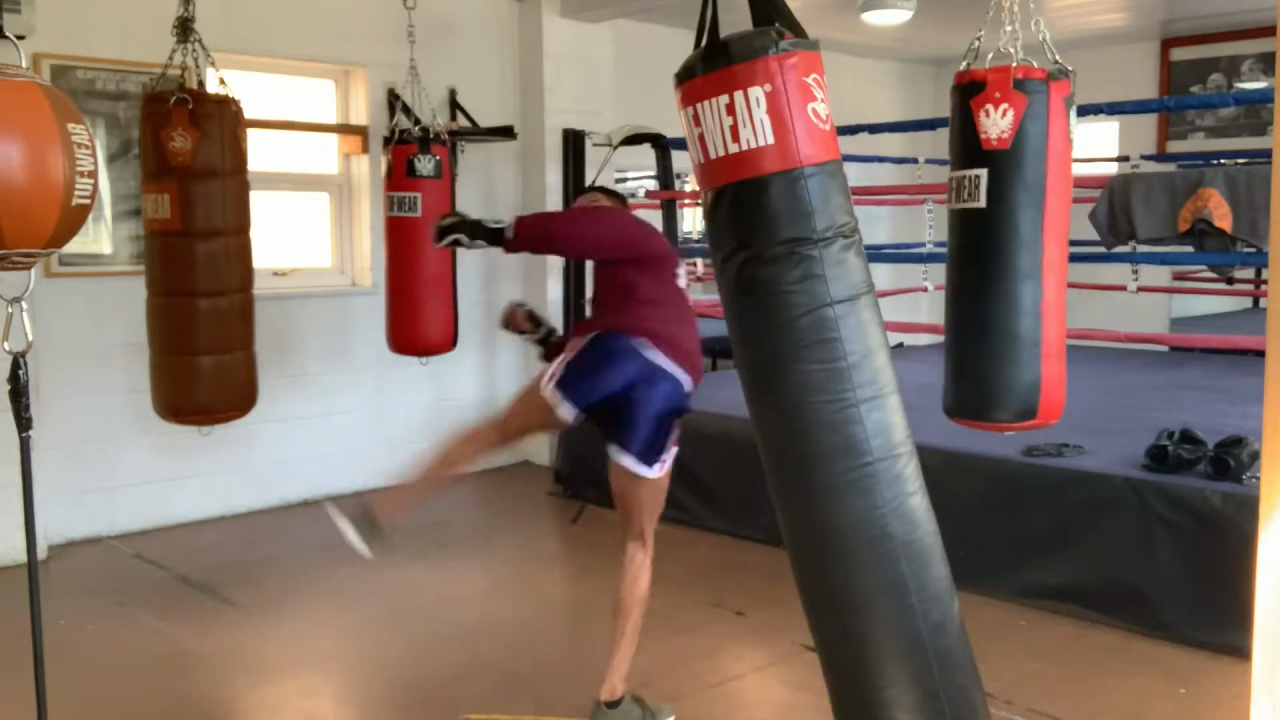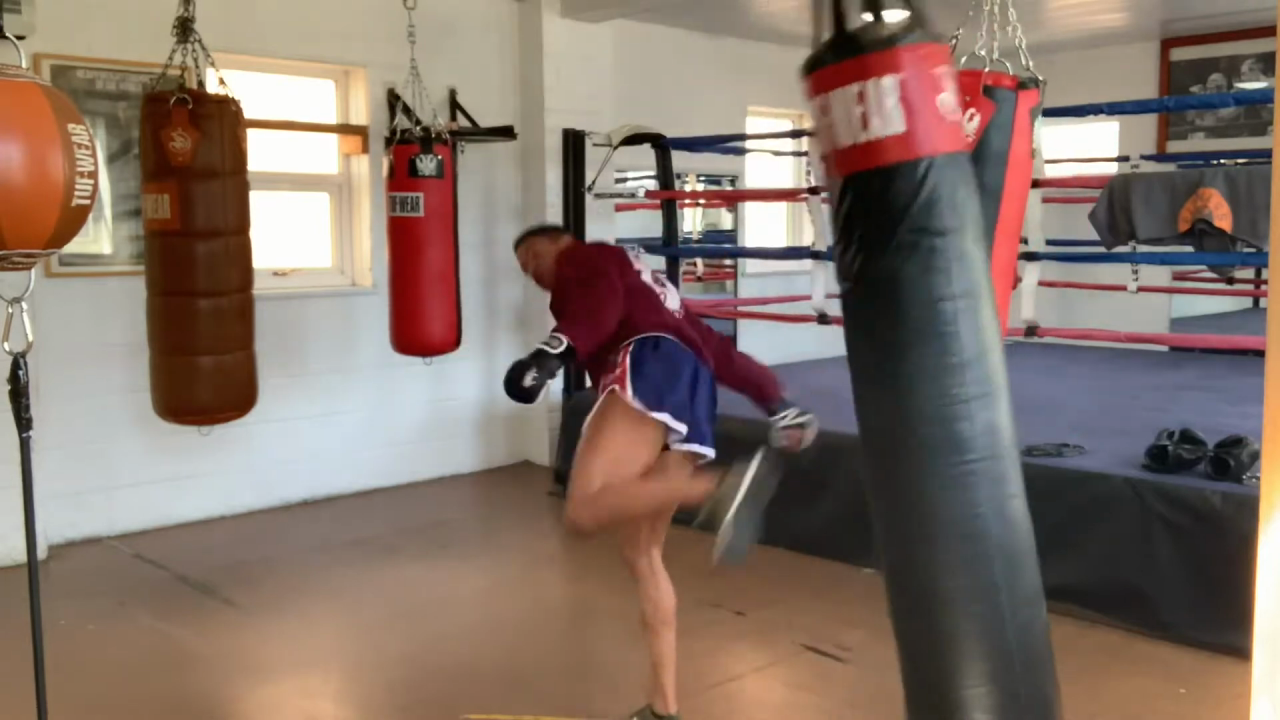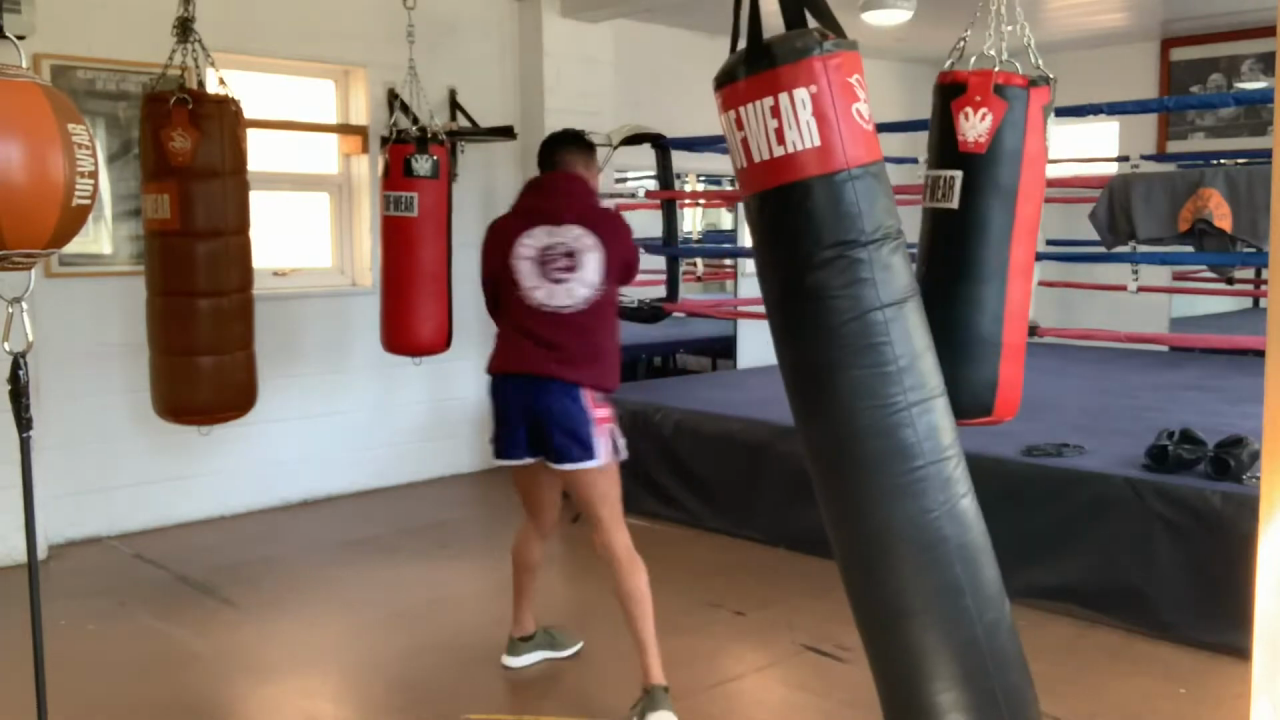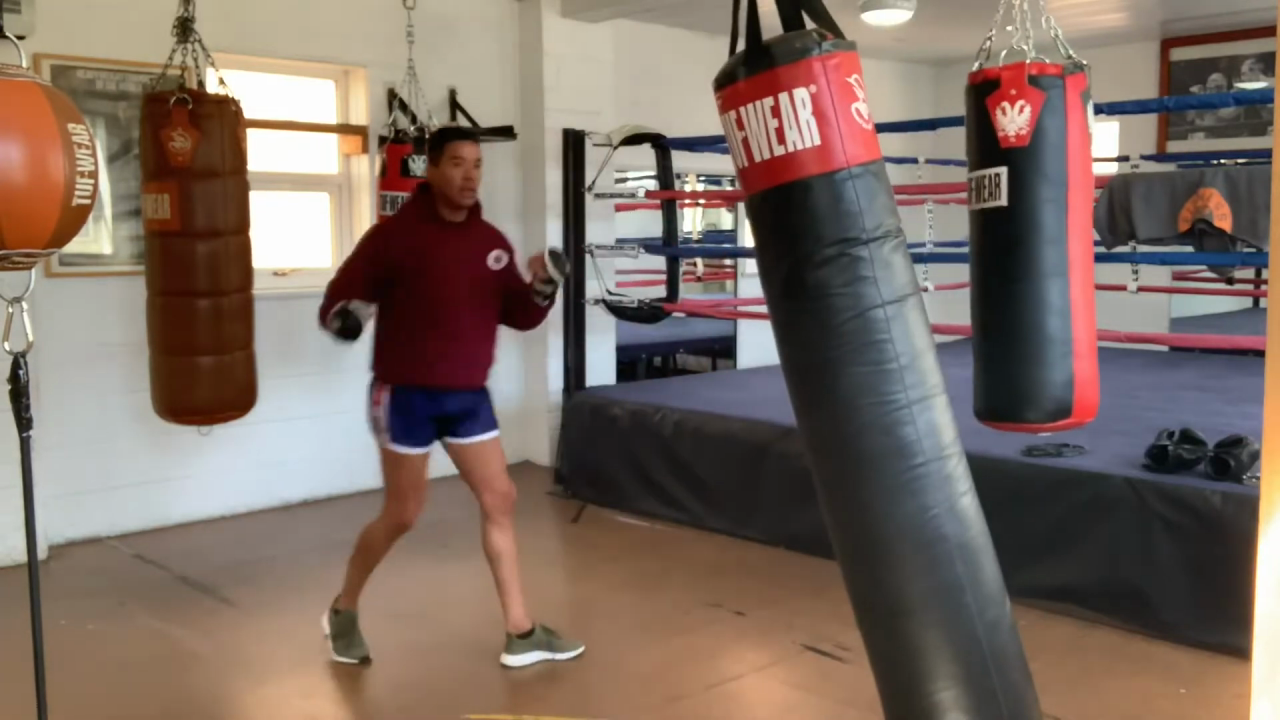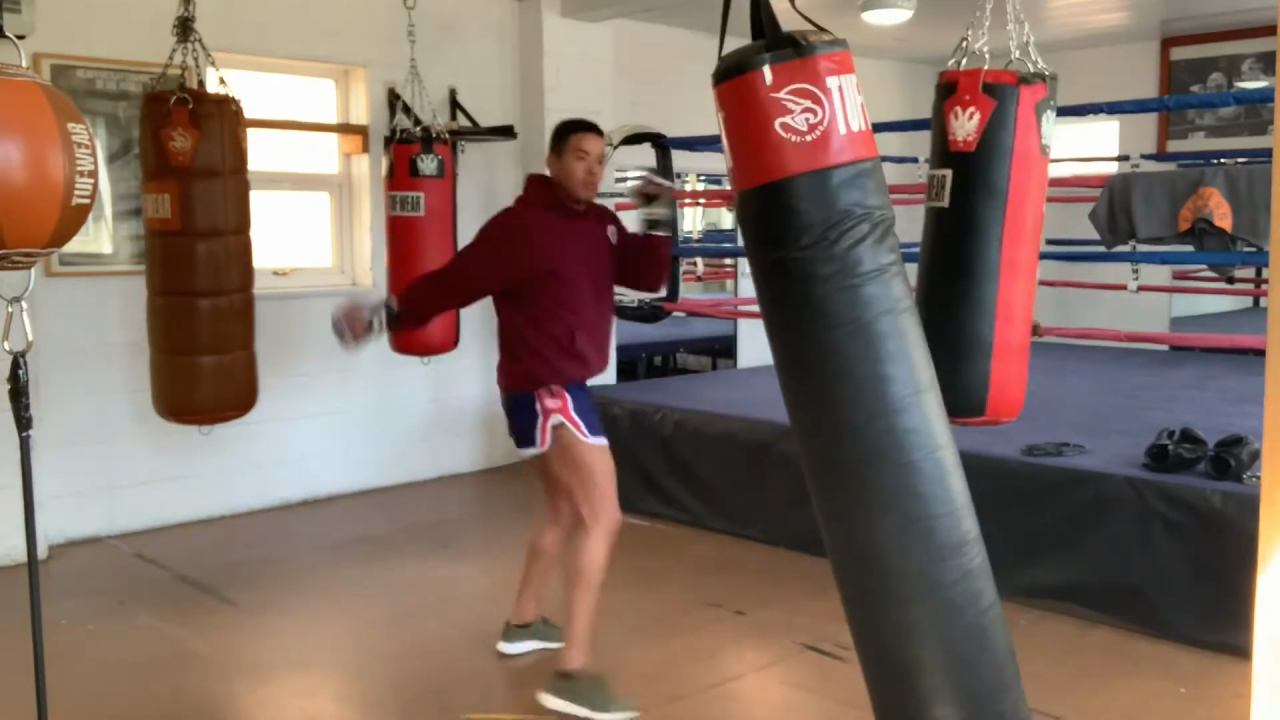
dt=0.5s
person 1, frame 1
left shoulder: (636, 239)
right shoulder: (652, 271)
left elbow: (585, 230)
left wrist: (495, 232)
right wrist: (546, 336)
left hip: (615, 355)
right hip: (669, 392)
left knee: (492, 432)
right knee: (639, 543)
left ankle: (382, 511)
person 1, frame 2
left shoulder: (585, 260)
right shoulder: (642, 284)
left elbow: (598, 305)
right elbow: (719, 352)
left wrist: (552, 350)
right wrist: (779, 404)
left hip: (645, 364)
right hip: (693, 386)
left knee: (587, 507)
right knee: (641, 552)
left ankle: (718, 493)
person 1, frame 3
left shoulder: (505, 230)
right shoulder: (600, 226)
right elbow: (624, 267)
left hip: (515, 388)
right hip: (576, 396)
left knee: (540, 518)
right knee: (613, 536)
left ankle: (523, 635)
person 1, frame 4
left shoulder: (491, 241)
right shoulder: (398, 233)
left elbow: (519, 313)
right elbow: (342, 292)
left wrist: (543, 287)
right wrist: (346, 314)
left hip: (467, 394)
right hip: (408, 393)
left knee: (500, 501)
right knee: (400, 517)
left ankle: (520, 632)
right ankle: (343, 609)
person 1, frame 5
left shoulder: (601, 226)
right shoulder: (516, 228)
left elbow: (649, 275)
right elbow: (451, 283)
left wrist: (657, 219)
right wrist: (383, 310)
left hip: (565, 389)
right hip: (545, 391)
left knee: (576, 510)
right knee: (603, 518)
left ankle: (523, 620)
